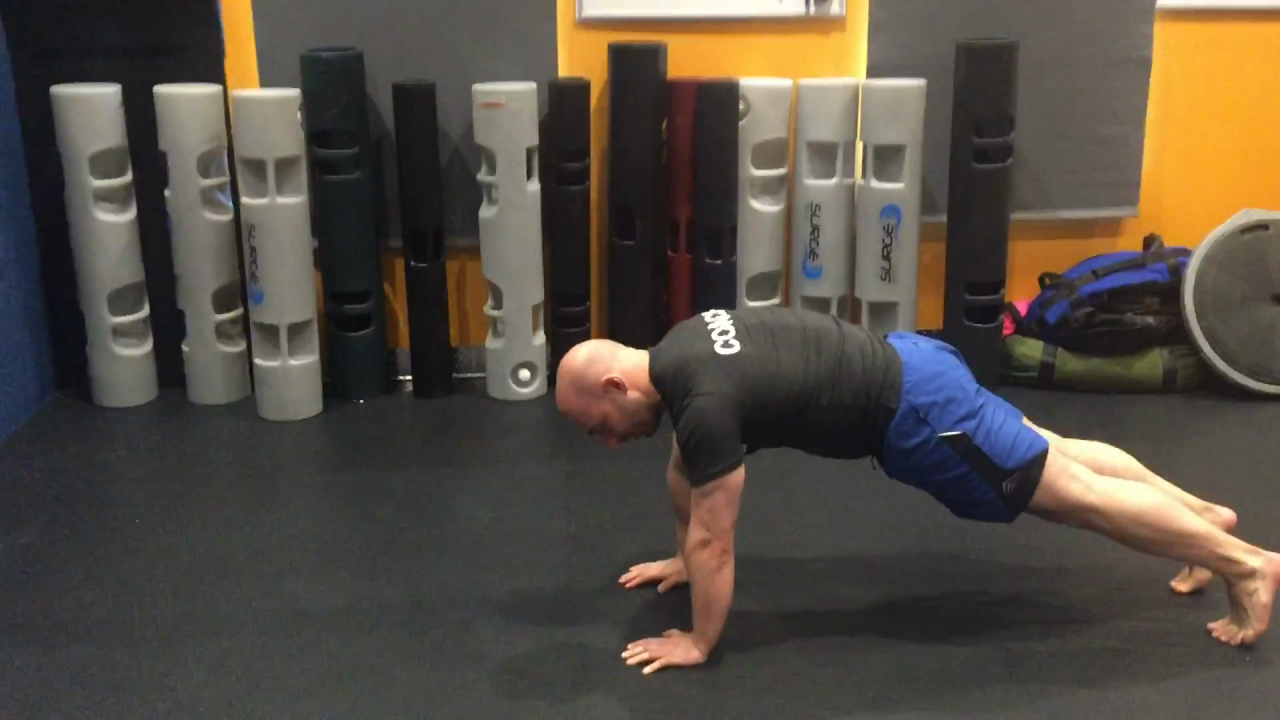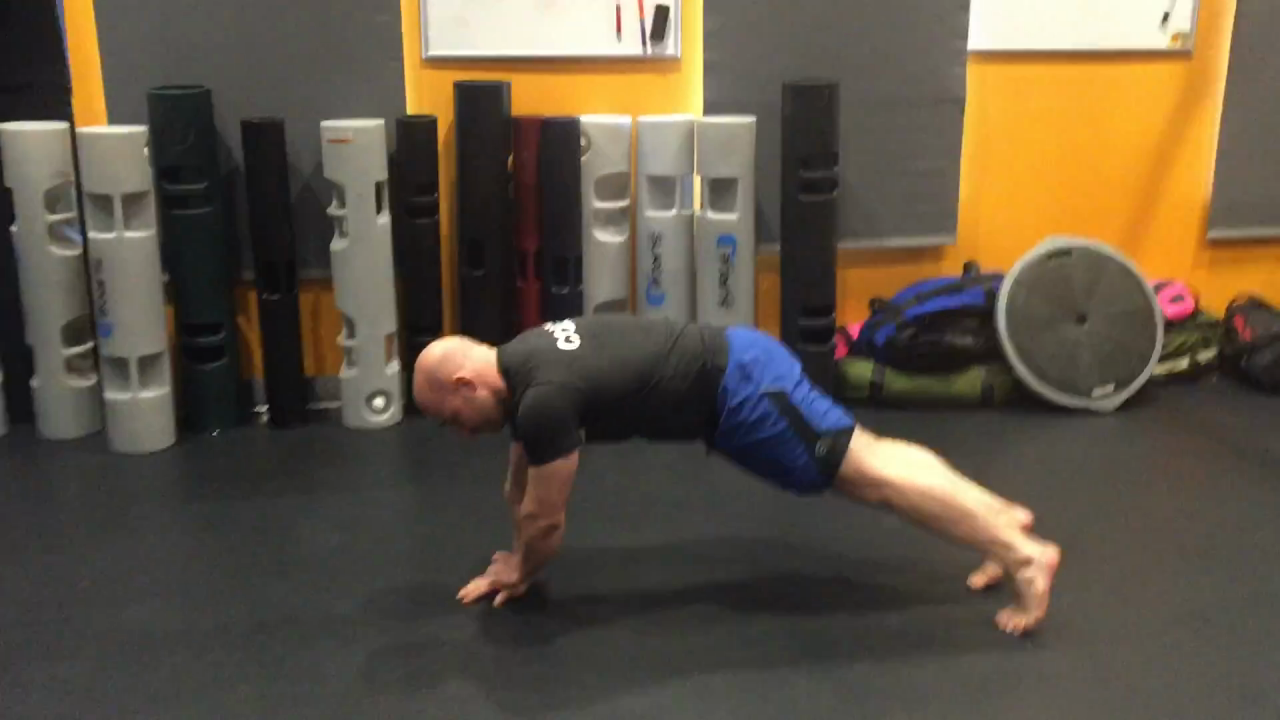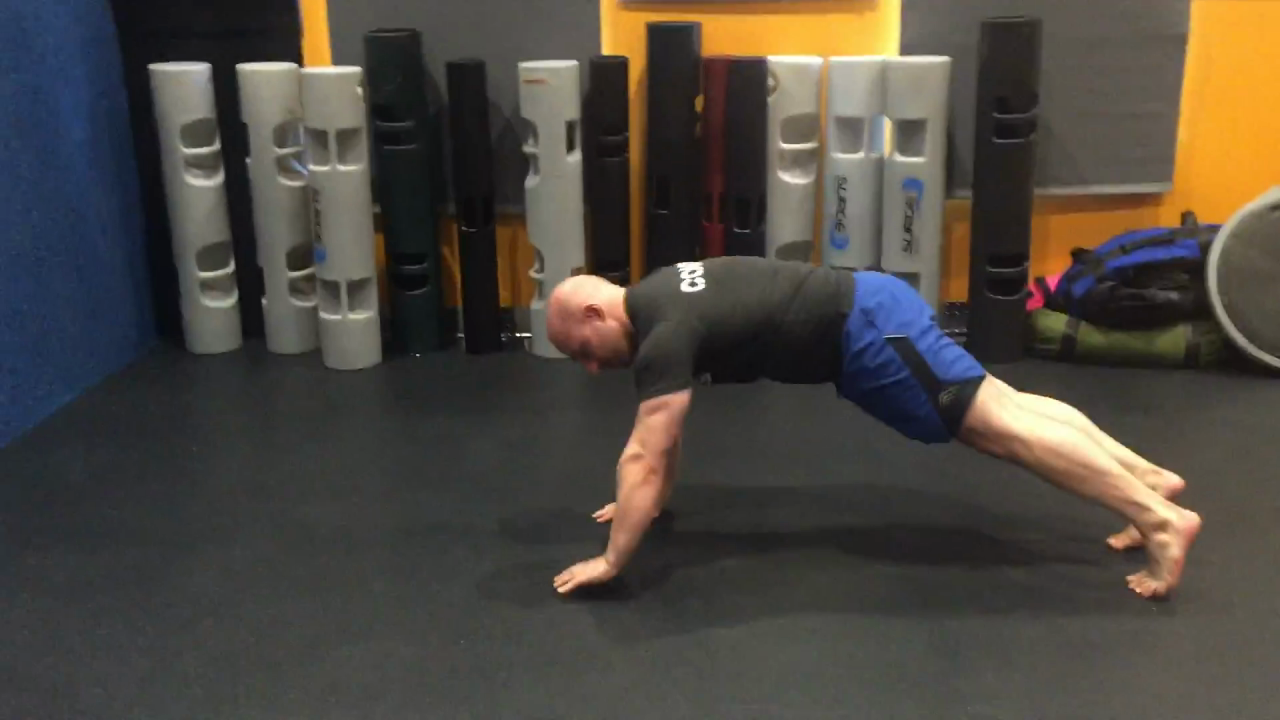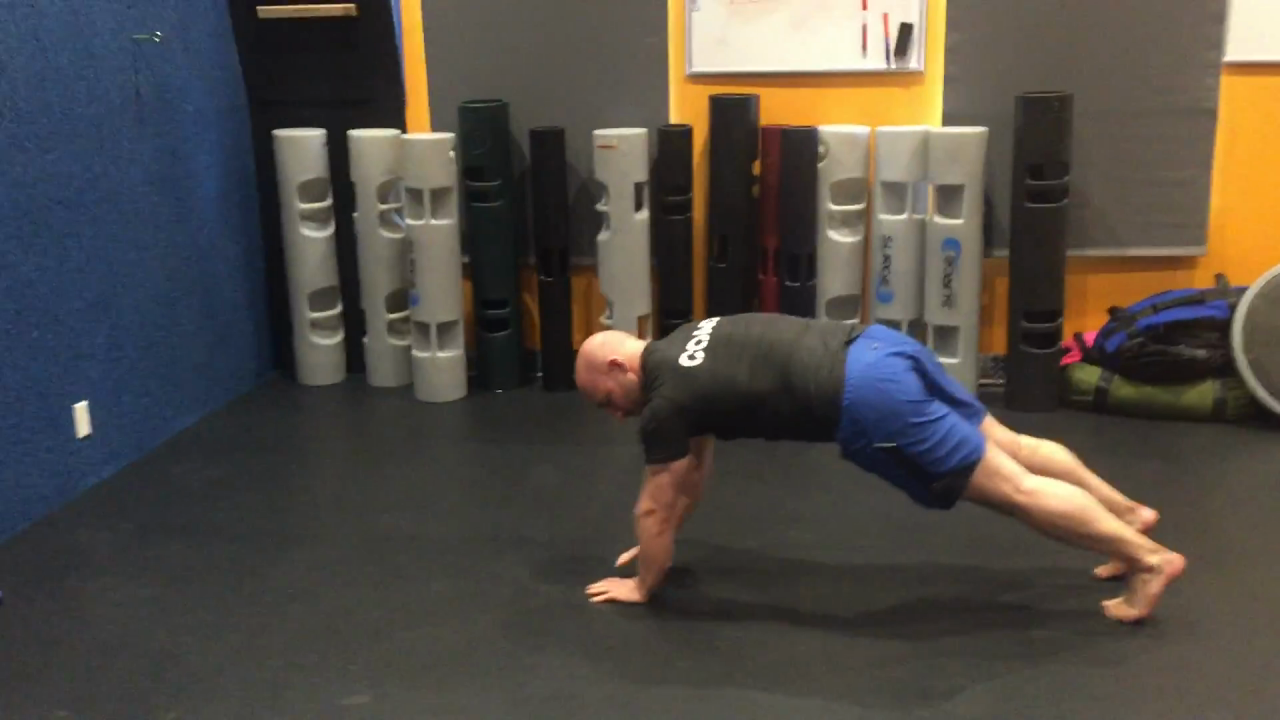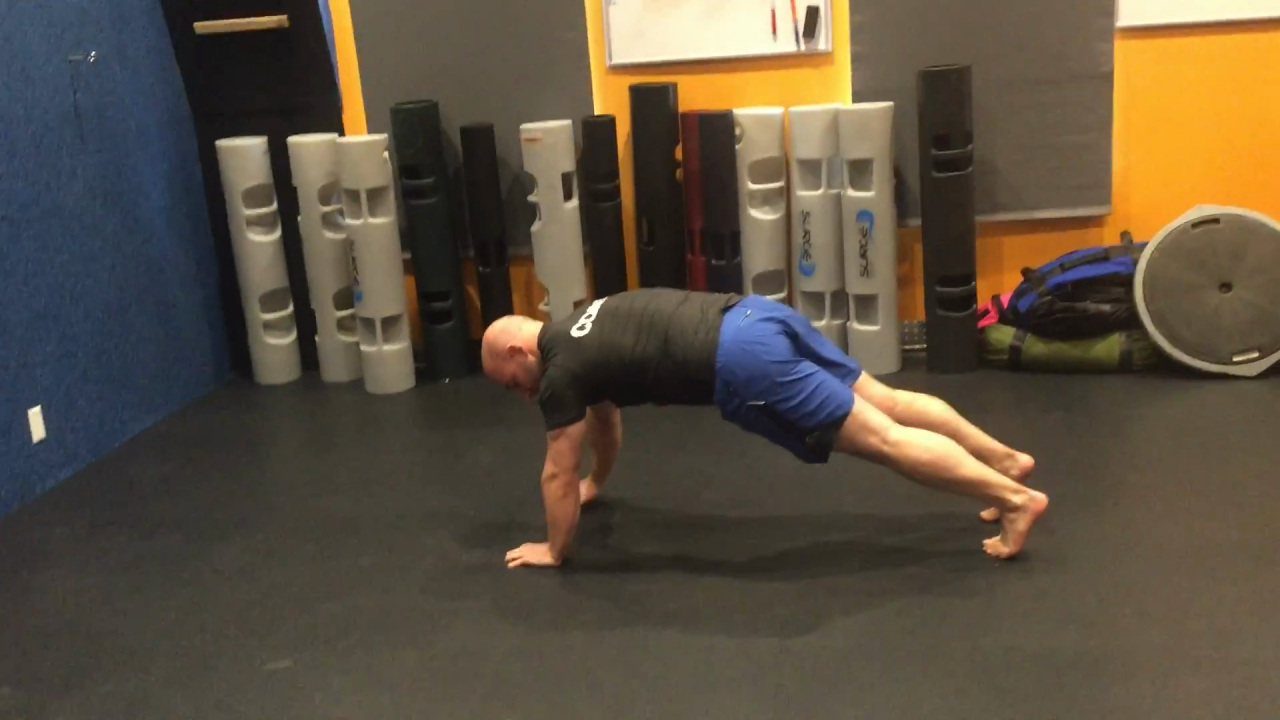
dt=1s
person 1, frame 1
left shoulder: (704, 402)
right shoulder: (676, 356)
left elbow: (713, 539)
right elbow: (684, 474)
left wrist: (699, 643)
right wrist: (682, 559)
left hip: (913, 413)
right hip: (903, 364)
left knee: (1070, 495)
right knee: (1055, 454)
right ankle: (1206, 514)
person 1, frame 2
left shoulder: (544, 395)
right shoulder: (518, 369)
left elbow: (543, 516)
right elbow: (521, 485)
left wrist: (522, 571)
right wrist: (515, 566)
left hip: (738, 387)
right hip: (730, 370)
left knee: (866, 471)
right knee: (872, 453)
left ankle: (1023, 555)
right ankle: (1006, 517)
person 1, frame 3
left shoulder: (663, 333)
right shoulder: (654, 302)
left elbow: (643, 456)
right elbow: (662, 431)
left wrist: (611, 562)
right wrist: (648, 499)
left hip: (865, 332)
right hip: (864, 309)
left knee: (1002, 427)
right knee: (1003, 402)
left ankle: (1162, 521)
right ankle: (1152, 479)
person 1, frame 4
left shoulder: (667, 399)
right shoulder: (682, 351)
left elbow: (655, 505)
right elbow: (696, 459)
left wrist: (642, 586)
right wrist: (663, 537)
left hip: (867, 400)
right hip: (878, 348)
left knee: (1010, 487)
right knee: (1007, 447)
left ankle: (1149, 560)
right ankle: (1131, 515)
person 1, frame 5
left shoulder: (561, 371)
right shoulder: (584, 337)
left elbow: (558, 472)
right elbow: (606, 416)
left wrist: (554, 550)
right wrist: (596, 483)
left hip: (742, 362)
right hip: (755, 317)
left knee: (881, 437)
right knee: (885, 403)
left ankle: (1015, 499)
right ankle: (1007, 461)
